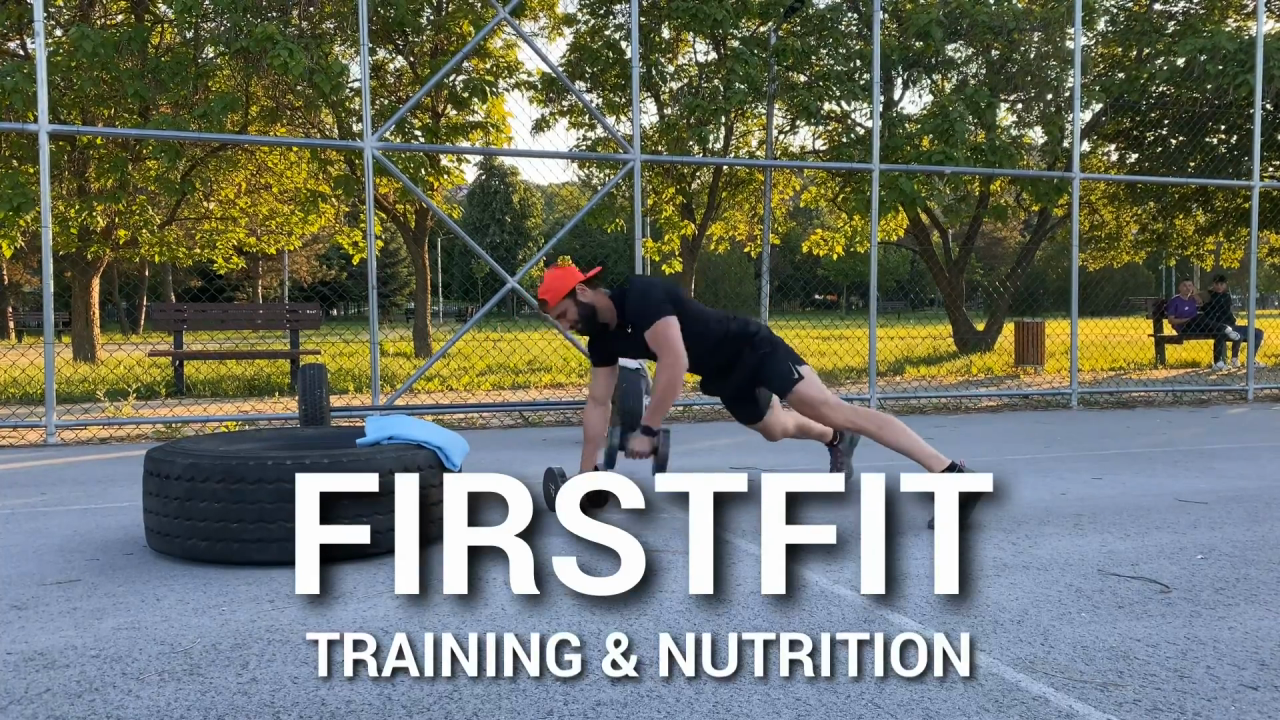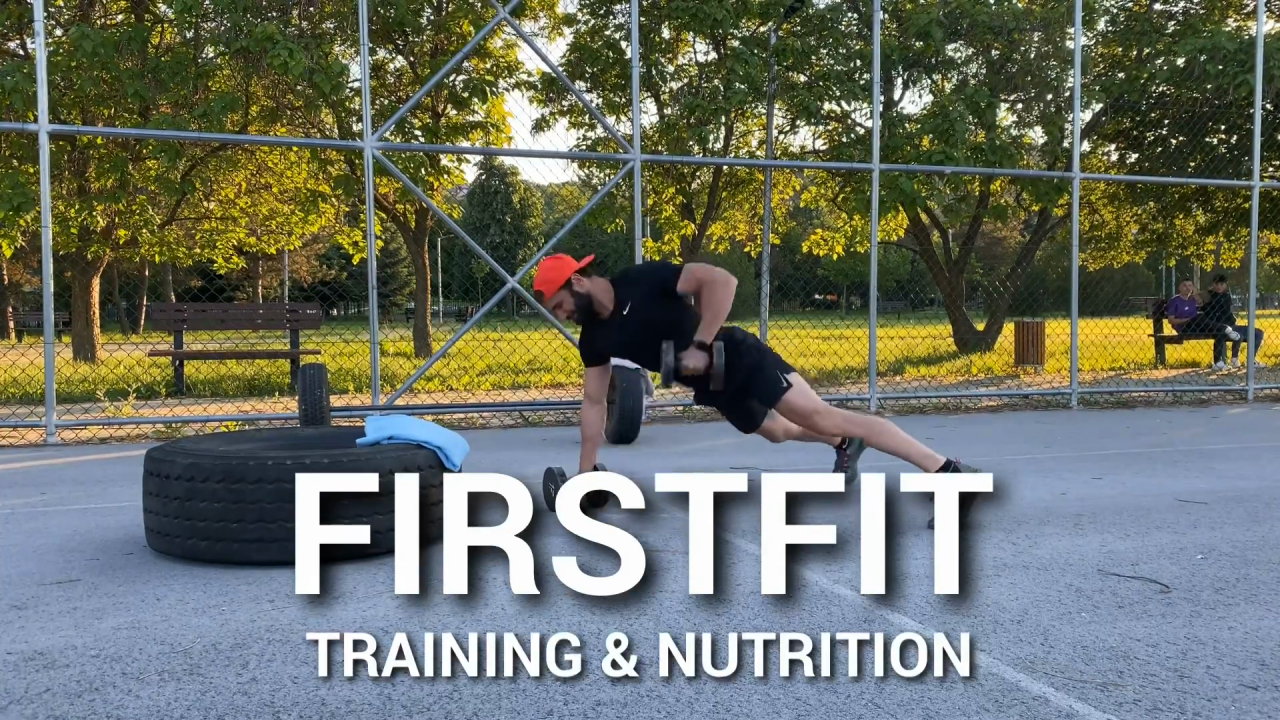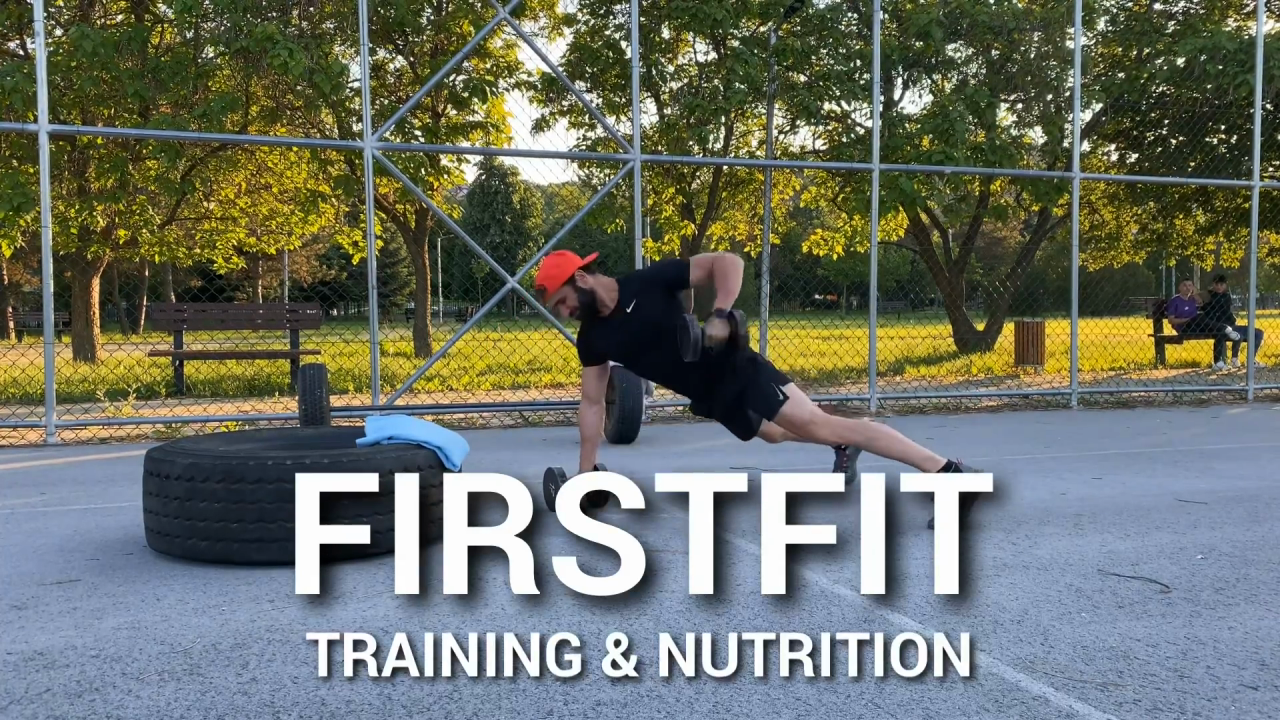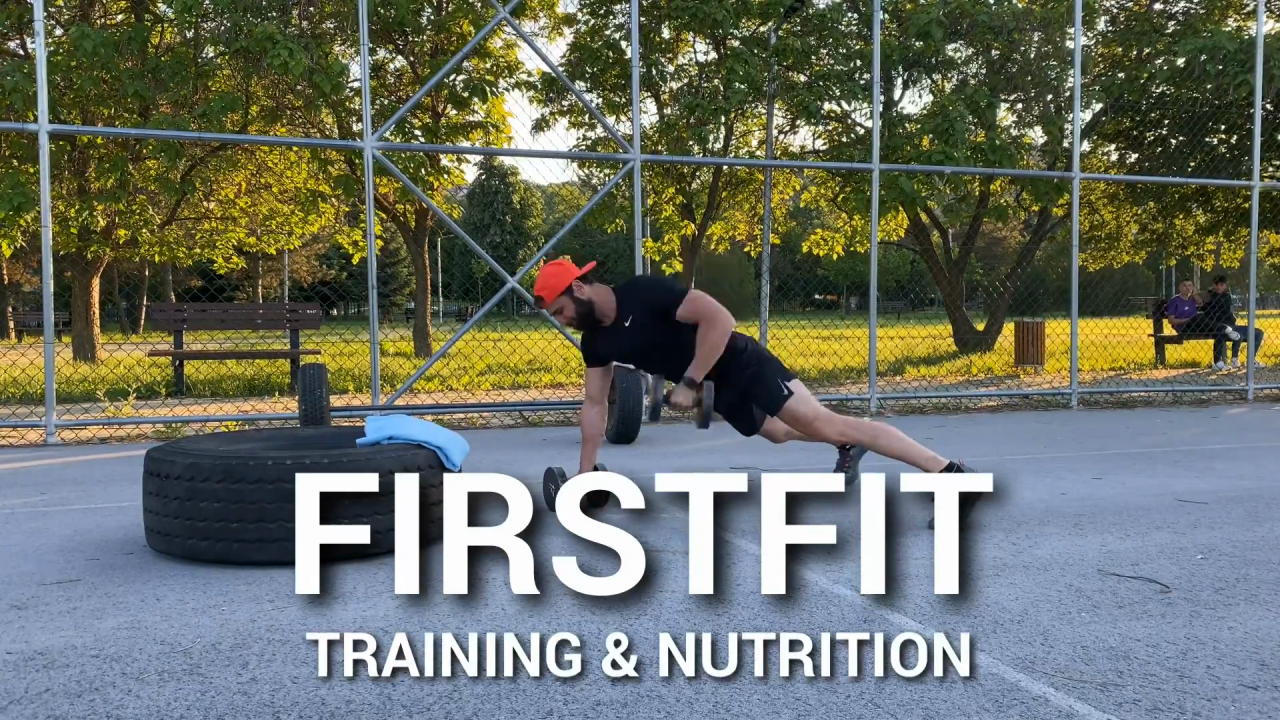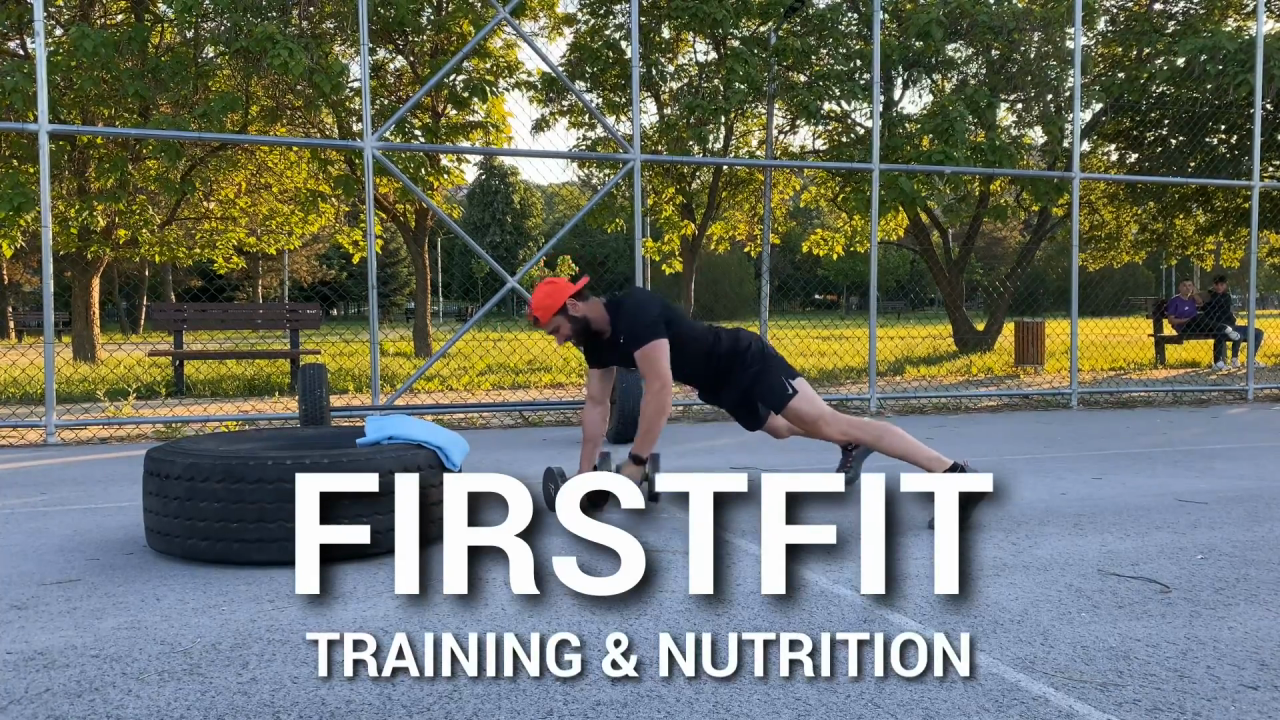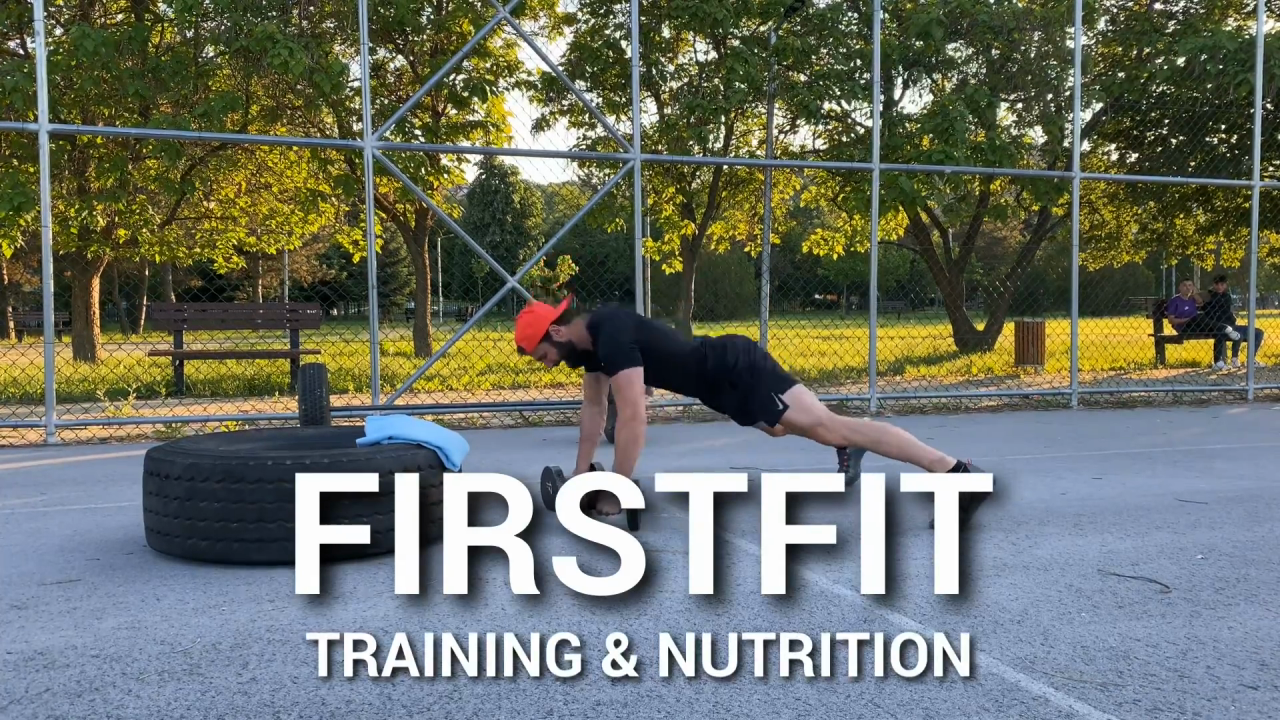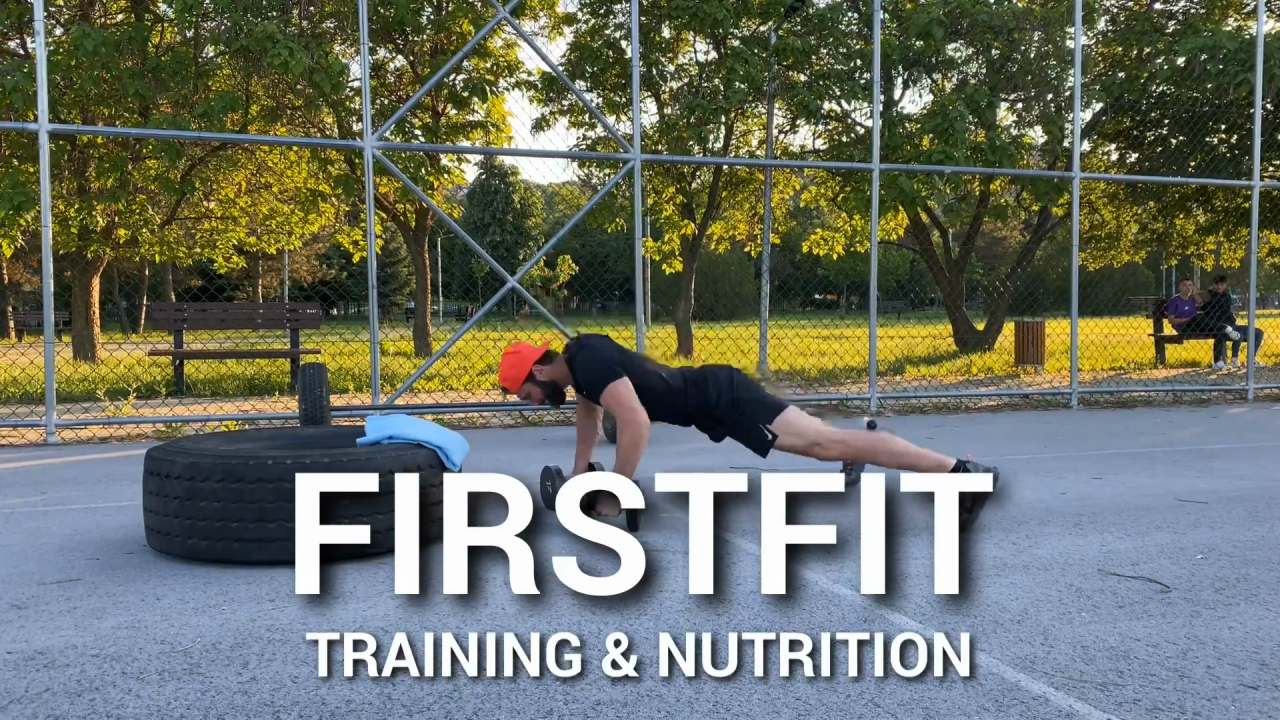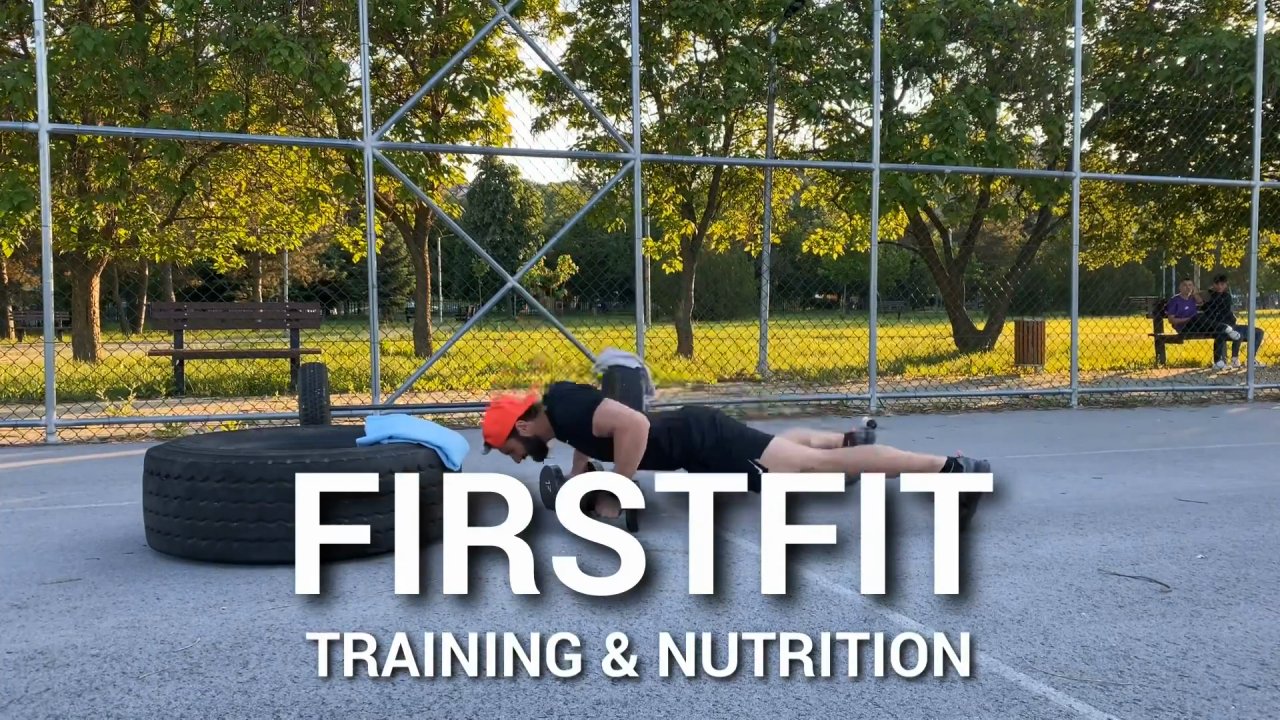
dt=0.2s
person 1, frame 1
left shoulder: (640, 294)
right shoulder: (602, 335)
left elbow: (675, 366)
right elbow: (598, 403)
left wrist: (648, 430)
right wrist: (587, 474)
left hip: (752, 348)
right hip: (726, 373)
left knee: (830, 408)
right knee: (776, 427)
left ankle: (951, 475)
right ankle: (836, 439)
person 1, frame 2
left shoulder: (643, 279)
right shoulder: (594, 335)
left elbow: (722, 280)
right elbow: (594, 402)
left wrist: (701, 344)
right wrist: (585, 474)
left hip: (739, 358)
right hip: (718, 386)
left knee: (820, 415)
right knee: (779, 430)
left ankle: (950, 473)
right ankle: (844, 444)
person 1, frame 3
left shoulder: (650, 280)
right shoulder: (592, 336)
left elbow: (729, 261)
right elbow: (592, 403)
left wrist: (721, 316)
right wrist: (585, 474)
left hip: (736, 370)
right hip: (711, 396)
left knee: (819, 425)
right knee: (775, 434)
left ankle: (950, 473)
right ankle: (845, 450)
person 1, frame 4
left shoulder: (645, 292)
right shoulder: (595, 338)
left elbow: (720, 318)
right elbow: (594, 403)
left wrist: (689, 383)
right wrist: (585, 473)
left hip: (742, 363)
right hip: (719, 389)
left knee: (823, 424)
right knee: (779, 431)
left ankle: (952, 474)
right ankle: (848, 449)
person 1, frame 5
left shoulder: (635, 310)
right shoulder: (596, 341)
left elbow: (659, 391)
right elbow: (596, 405)
left wrist: (637, 462)
right wrist: (584, 473)
left hip: (745, 361)
right hip: (722, 385)
left knee: (827, 423)
right knee: (779, 428)
left ankle: (955, 476)
right ankle: (852, 449)
person 1, frame 6
left shoulder: (610, 334)
right shoulder: (589, 342)
left elbow: (633, 417)
right elbow: (593, 406)
left wrist: (619, 491)
right wrist: (581, 474)
left hip: (739, 370)
right hip: (721, 383)
left knee: (827, 426)
right knee: (778, 427)
left ankle: (958, 474)
right ankle: (848, 448)
person 1, frame 7
left shoulder: (588, 364)
right shoulder: (578, 358)
left elbow: (636, 424)
right elbow: (587, 413)
left wrist: (618, 493)
right wrist: (579, 472)
left hip: (722, 401)
right hip: (711, 390)
left knee: (825, 442)
right knee: (786, 438)
left ankle: (961, 473)
right ankle: (852, 441)
person 1, frame 8
left shoulder: (566, 410)
right shoulder: (560, 404)
left elbow: (635, 428)
left wrist: (616, 495)
right wrist: (577, 476)
left hip: (706, 445)
right hip: (694, 432)
left knee: (816, 465)
right knee: (780, 445)
left ankle: (954, 468)
right ankle: (849, 439)
